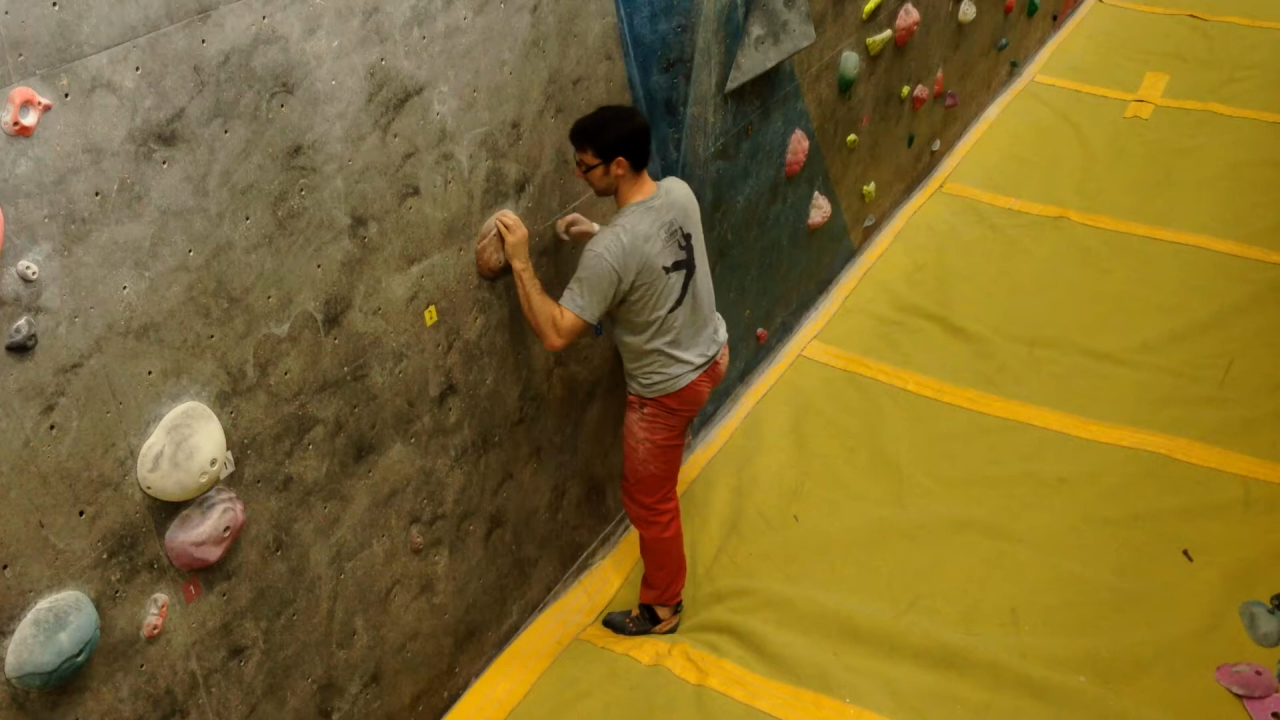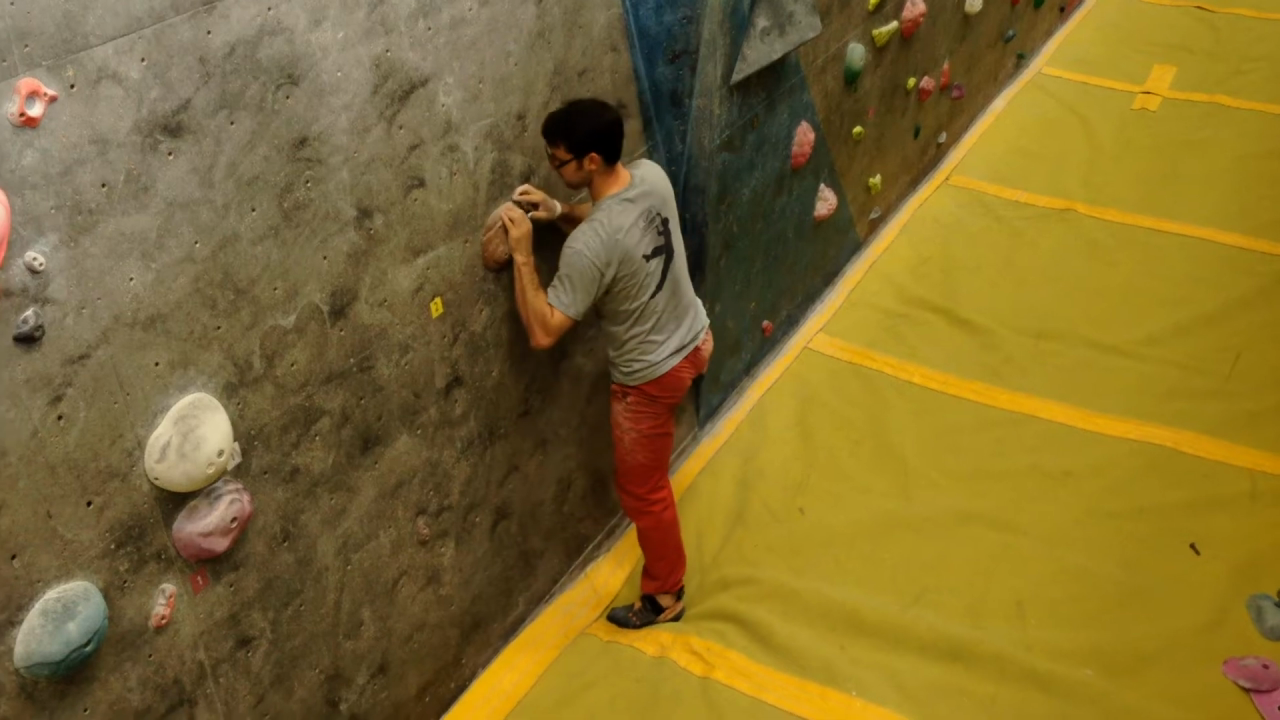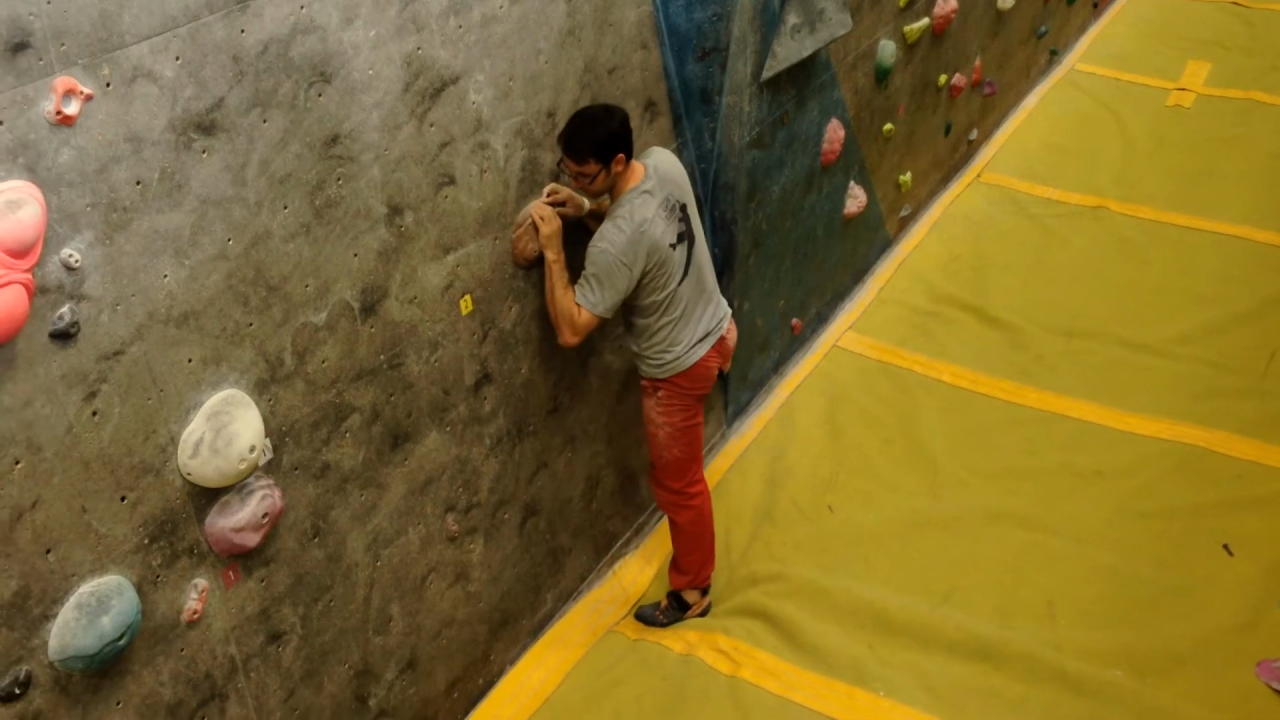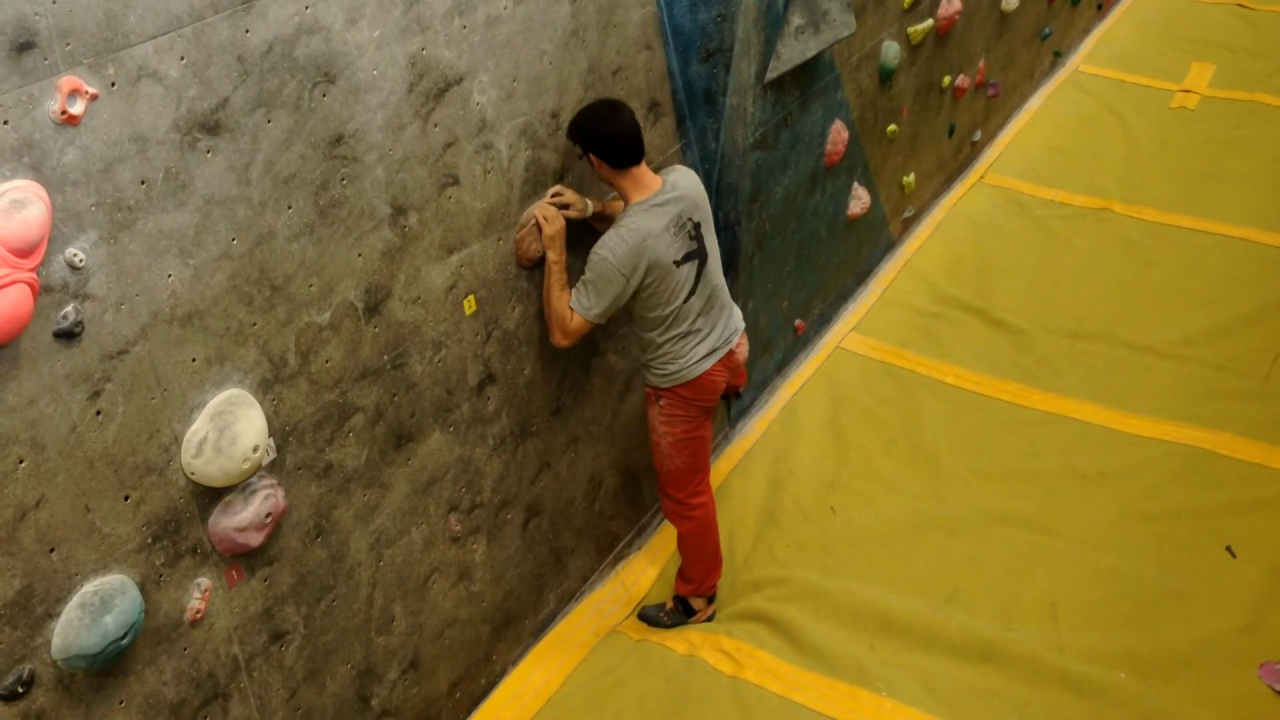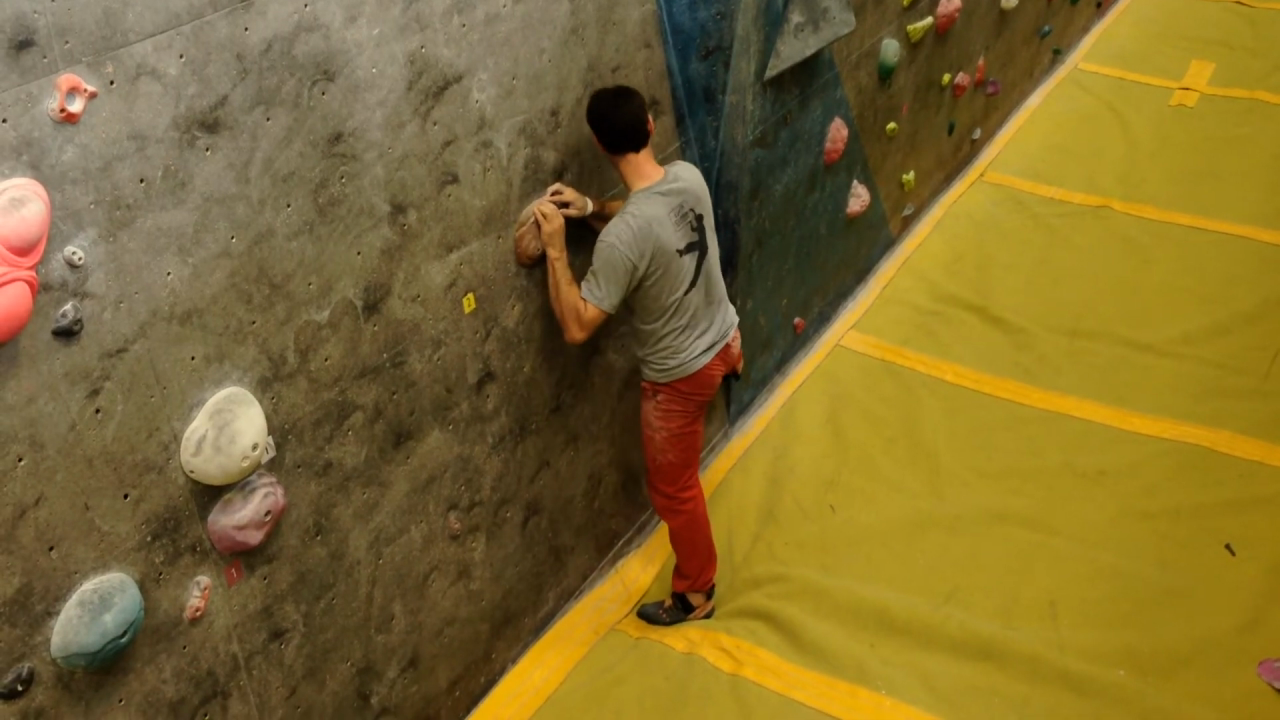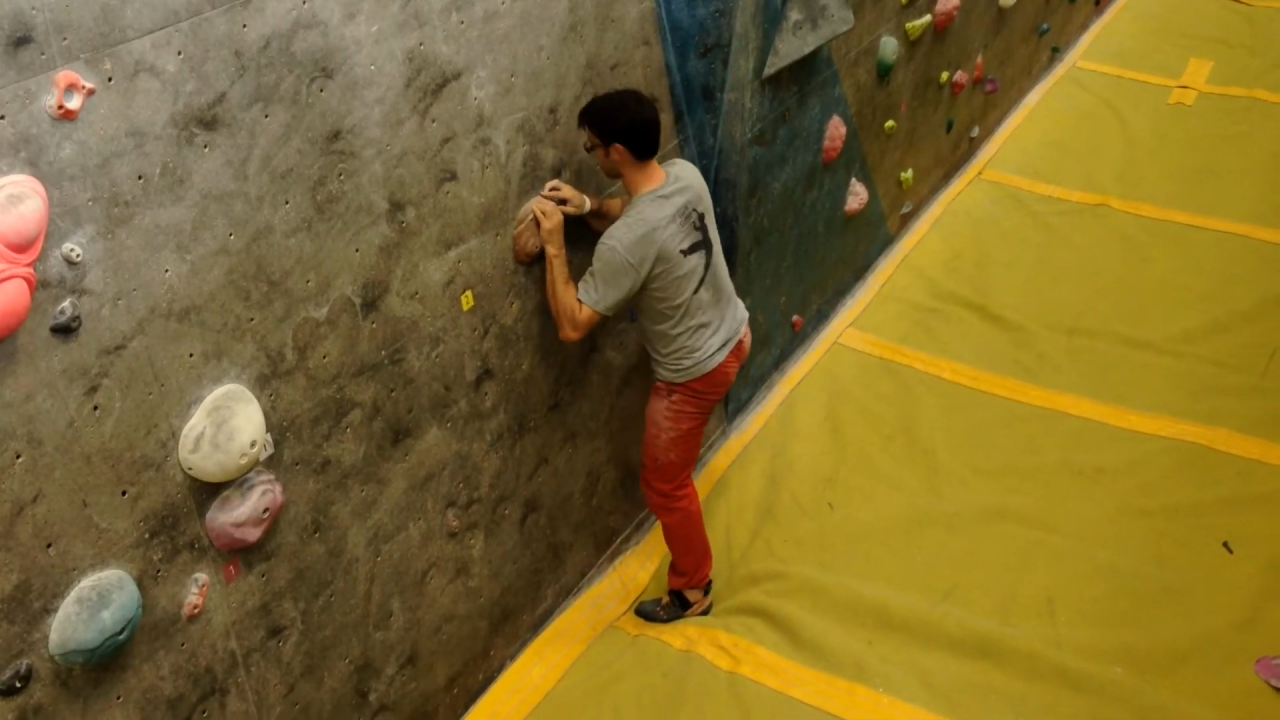
dt=0.5s
person 1, frame 1
left shoulder: (611, 251)
right shoulder: (679, 192)
left elbow: (556, 334)
left wrist: (520, 262)
left hip: (667, 389)
right hip: (712, 352)
left knee: (649, 503)
left ankle: (661, 608)
person 1, frame 2
left shoulder: (589, 248)
right shoulder: (652, 175)
left elbow: (543, 333)
left wrist: (523, 254)
right wrist: (559, 210)
left hip: (649, 377)
right hip: (695, 335)
left knee: (644, 492)
left ankle: (664, 596)
right ankle: (696, 374)
person 1, frame 3
left shoulder: (617, 243)
right shoulder: (664, 161)
left elbow: (570, 330)
left wrist: (553, 250)
right wrist: (585, 207)
left hip: (677, 368)
right hip: (718, 326)
left knee: (679, 485)
left ankle: (691, 592)
right ankle: (722, 368)
person 1, frame 4
left shoulder: (617, 250)
right shoulder: (685, 180)
left elbow: (563, 332)
left wrist: (555, 250)
right wrist: (592, 208)
left hip: (685, 381)
right hip: (731, 340)
left knee: (685, 496)
left ankle: (697, 598)
right ankle: (734, 386)
person 1, frame 5
left shoulder: (623, 238)
right shoulder: (688, 175)
left elbow: (577, 327)
left wrist: (556, 248)
right wrist: (591, 207)
left hip: (679, 376)
right hip: (723, 336)
left knee: (674, 490)
left ankle: (695, 594)
right ankle: (731, 367)
person 1, frame 6
left shoulder: (627, 244)
right shoulder: (685, 174)
left elbow: (571, 326)
left wrist: (554, 246)
right wrist: (589, 206)
left hip: (694, 374)
right hip: (735, 333)
left knee: (664, 485)
left ankle: (691, 592)
